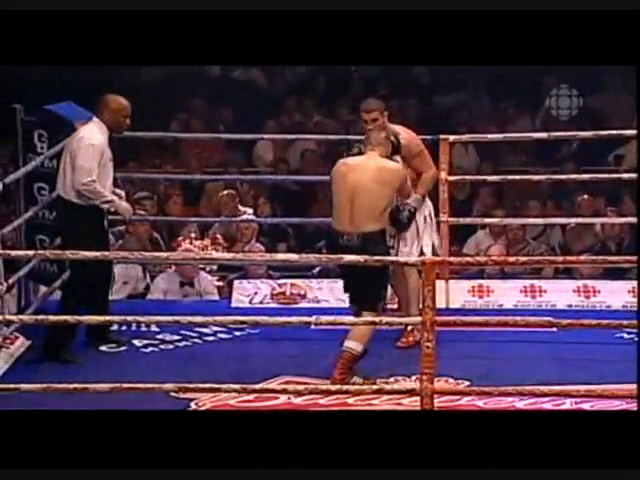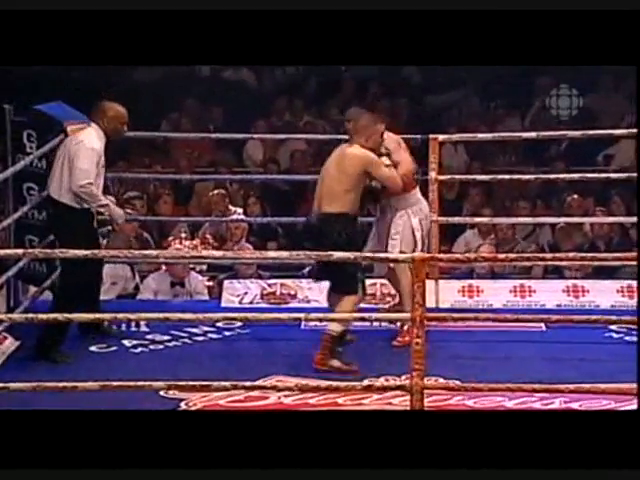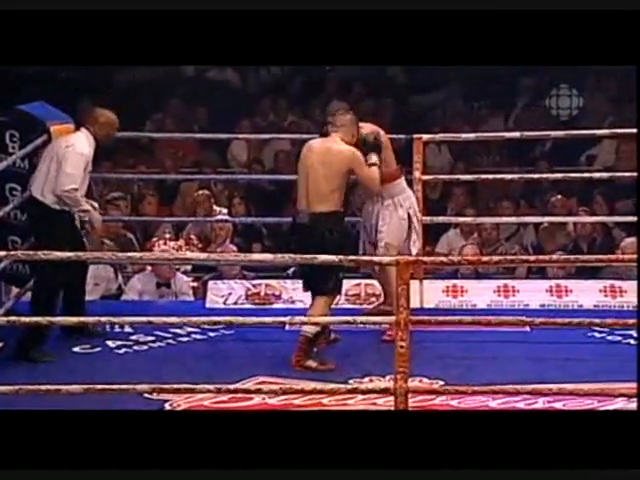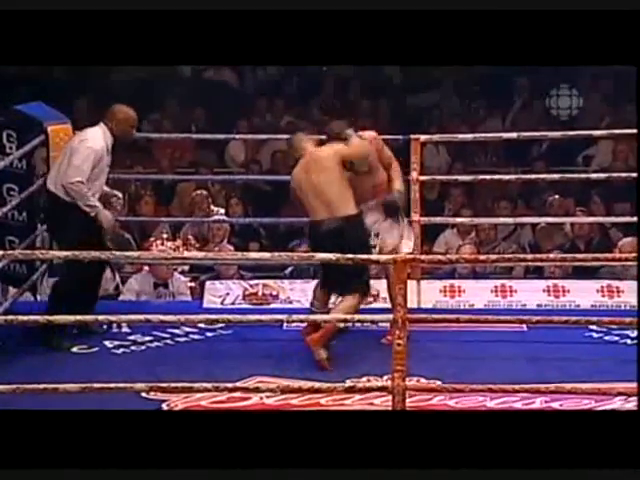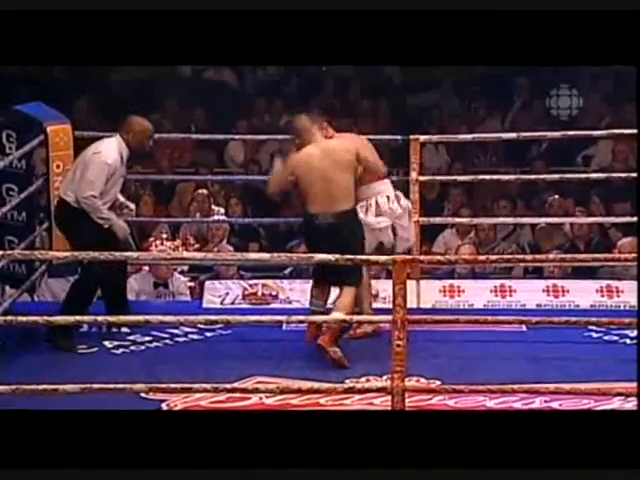
dt=0.4s
person 1, frame 1
left shoulder: (341, 166)
right shoulder: (396, 170)
right elbow: (409, 197)
left hip: (339, 241)
right hip: (371, 243)
left knee: (358, 294)
right knee: (370, 310)
left ankle: (351, 347)
right ankle: (342, 371)
person 1, frame 2
left shoulder: (340, 151)
right shoulder: (365, 157)
right elbow: (396, 185)
right wrist: (385, 163)
left hip: (320, 223)
right hip: (338, 226)
left knee: (338, 284)
right knee: (352, 292)
left ankle: (337, 333)
right ankle: (325, 354)
person 1, frame 3
left shoulder: (309, 146)
right shoulder: (349, 153)
right elbow: (374, 186)
right wrist: (373, 157)
left hip: (303, 223)
right hip: (327, 225)
left knee: (319, 282)
right knee: (327, 292)
left ankle: (321, 333)
right ankle: (301, 354)
person 1, frame 4
left shoulder: (297, 175)
right shoulder: (331, 151)
right elbow: (364, 152)
right wrist: (351, 136)
left hip: (321, 232)
right hip: (351, 228)
left knee: (328, 279)
right knee: (354, 293)
left ankle: (313, 327)
right ankle: (320, 338)
person 1, frame 5
left shoulder: (296, 159)
right shoulder: (348, 146)
left elbow: (273, 190)
right elbow: (380, 171)
left wrist: (278, 166)
left hip: (316, 225)
right hip: (345, 224)
left knee: (322, 276)
right knee: (349, 286)
left ankle: (315, 328)
right ankle: (330, 337)
person 2, frame 1
left shoulder: (93, 136)
right shoulder: (91, 140)
right elbow: (85, 183)
left wrist: (111, 191)
right wrist: (116, 203)
left hip: (88, 213)
right hip: (79, 215)
left knee: (100, 272)
right knee: (82, 277)
left ankle: (98, 330)
right ankle: (57, 345)
person 2, frame 2
left shoulder: (86, 139)
right shoulder: (90, 144)
right elbow: (82, 186)
left wrist: (102, 199)
right wrist: (109, 208)
left hip: (74, 212)
right hip: (70, 214)
left knee: (92, 265)
right knee: (74, 276)
left ankle: (90, 321)
right ankle: (49, 343)
person 2, frame 3
left shoulder: (73, 141)
right shoulder: (80, 149)
right elbow: (66, 190)
left wrist: (84, 204)
right wrist: (90, 213)
left hip: (53, 212)
right hip: (49, 214)
left knee: (77, 263)
right knee: (52, 276)
left ankle: (75, 321)
right ankle: (30, 343)
person 2, frame 4
left shoulder: (101, 140)
right shoulder: (92, 143)
right elbow: (72, 182)
left wrist: (107, 193)
right wrist: (99, 211)
left hip: (76, 207)
right hip: (64, 207)
left knee: (96, 258)
right knee: (77, 268)
left ankle: (83, 316)
right ankle: (51, 329)
person 2, frame 5
left shoulder: (118, 152)
right shoulder: (106, 156)
right elbow: (87, 196)
left wrist: (121, 203)
right wrist: (113, 222)
left hip: (89, 213)
right hip: (75, 213)
left knee: (115, 260)
right knee: (94, 270)
left ankle: (118, 314)
right ankle: (61, 330)
person 3, frame 1
left shoulder: (405, 138)
left elbow: (431, 172)
left knee: (406, 263)
right knee: (392, 262)
left ankle: (416, 323)
right ankle: (405, 309)
person 3, frame 2
left shoulder: (388, 142)
left elbow: (407, 168)
left hip: (407, 207)
right hip: (389, 205)
left knee: (399, 261)
left ankle: (410, 326)
right ankle: (405, 302)
person 3, frame 3
left shoulder: (368, 133)
left hip: (395, 197)
right hip: (377, 199)
left knee: (389, 256)
right knee: (372, 253)
right ankle: (389, 301)
person 3, frame 4
left shoulder: (370, 139)
left elbow: (393, 164)
left wrist: (398, 190)
left hip: (385, 207)
right hip: (360, 212)
left knee: (387, 256)
person 3, frame 5
left shoulder: (341, 143)
right shoulder: (350, 140)
left hip: (375, 198)
right hip: (370, 199)
right knee: (364, 256)
left ankle: (368, 320)
right ankle: (361, 310)
